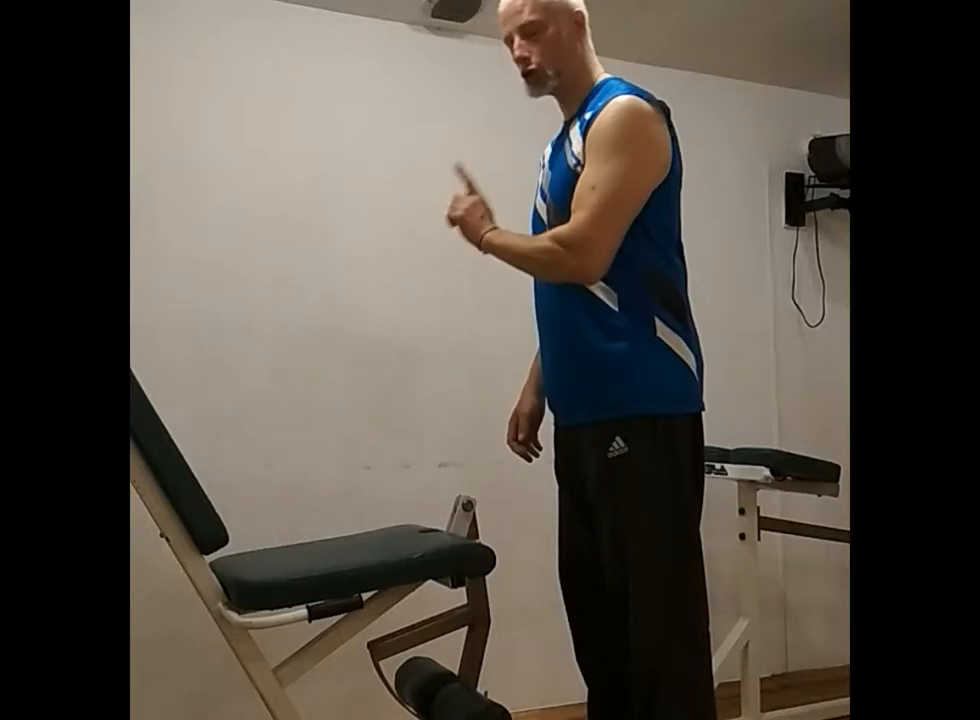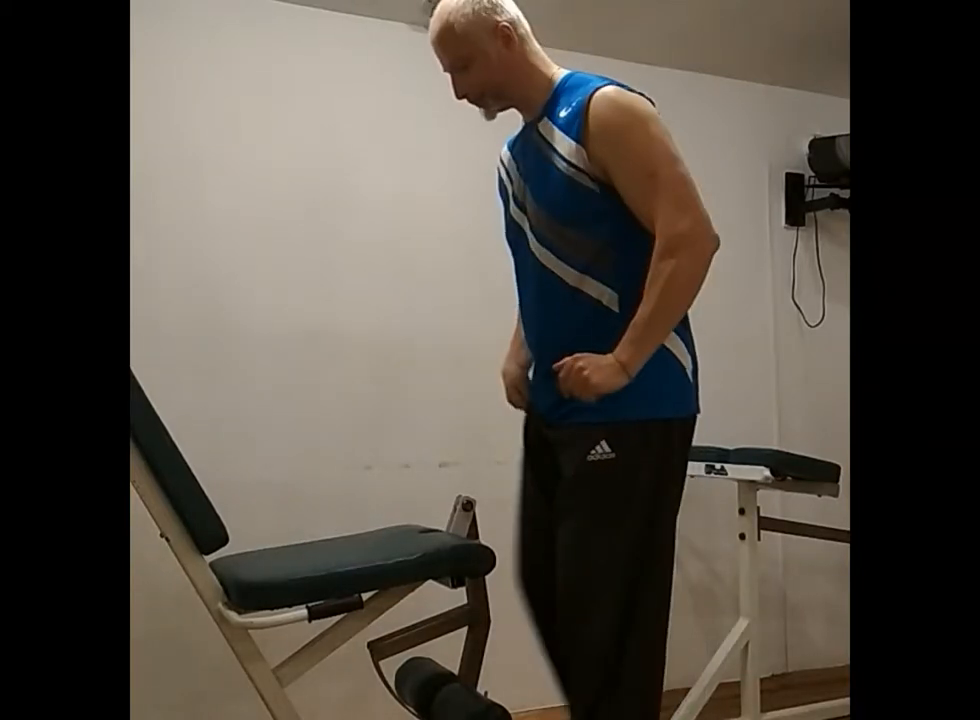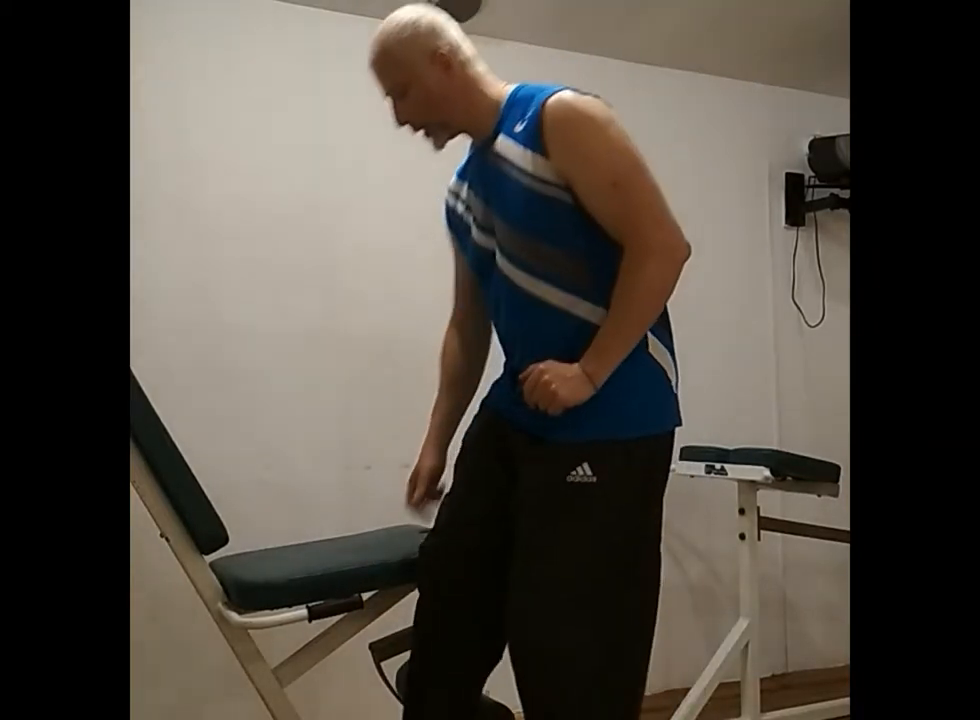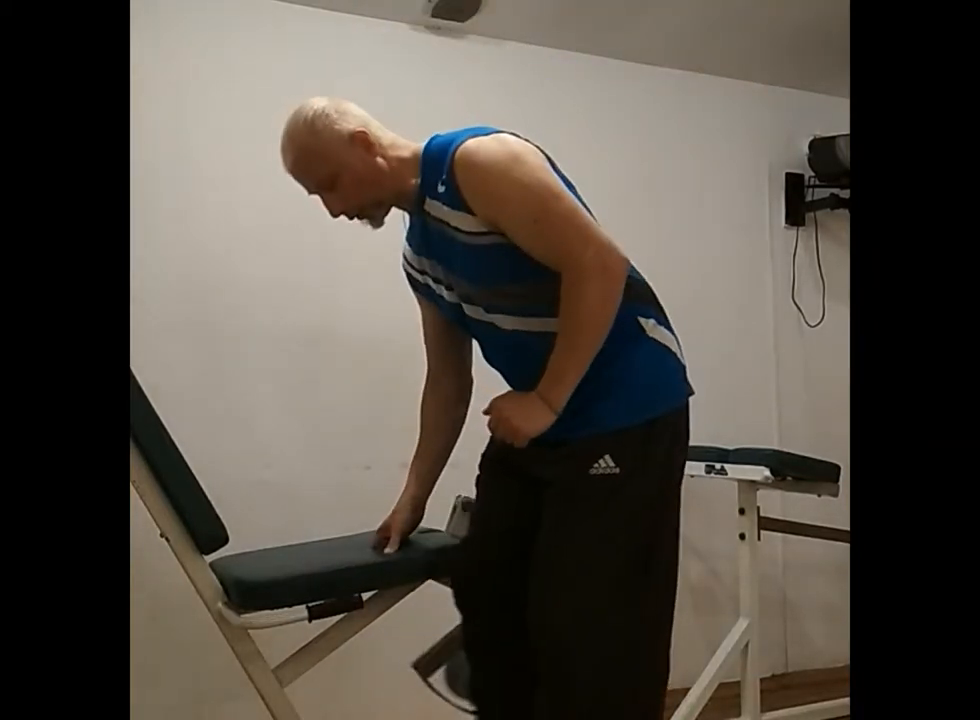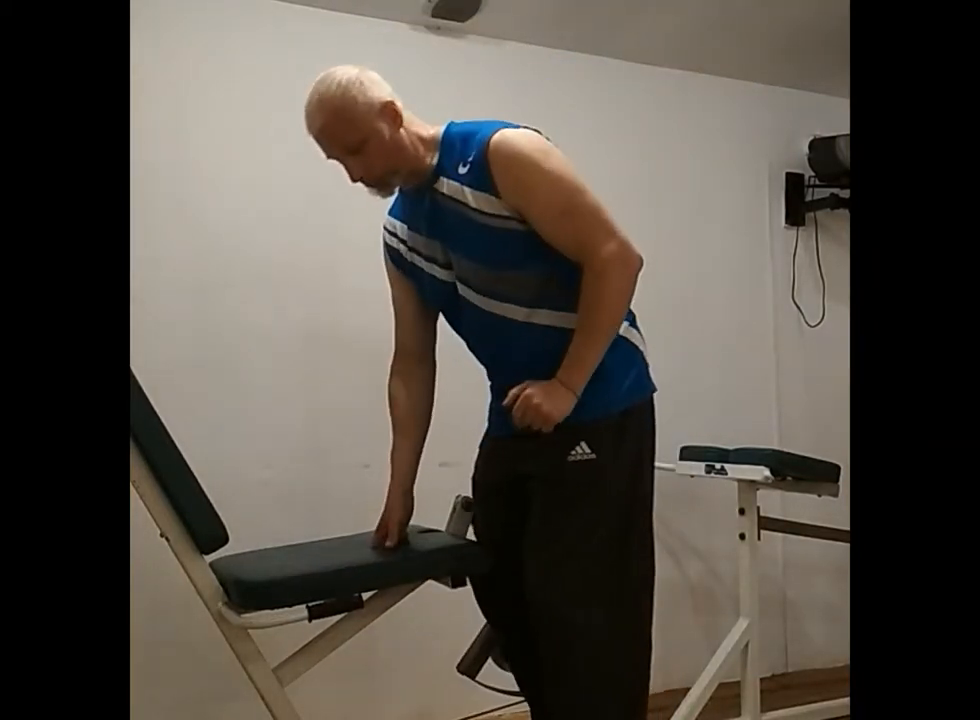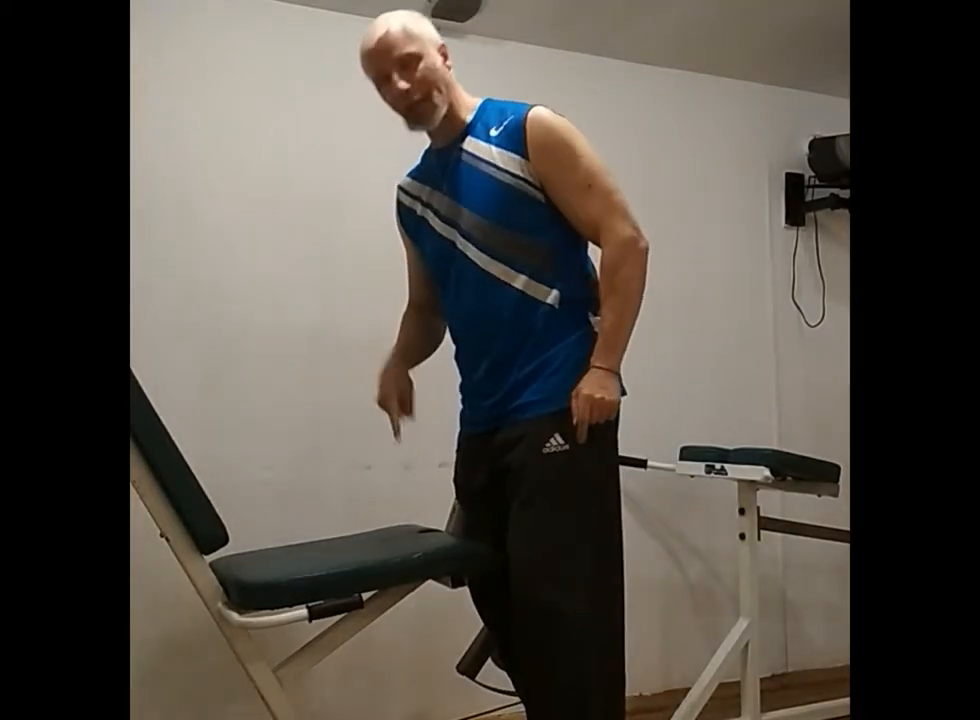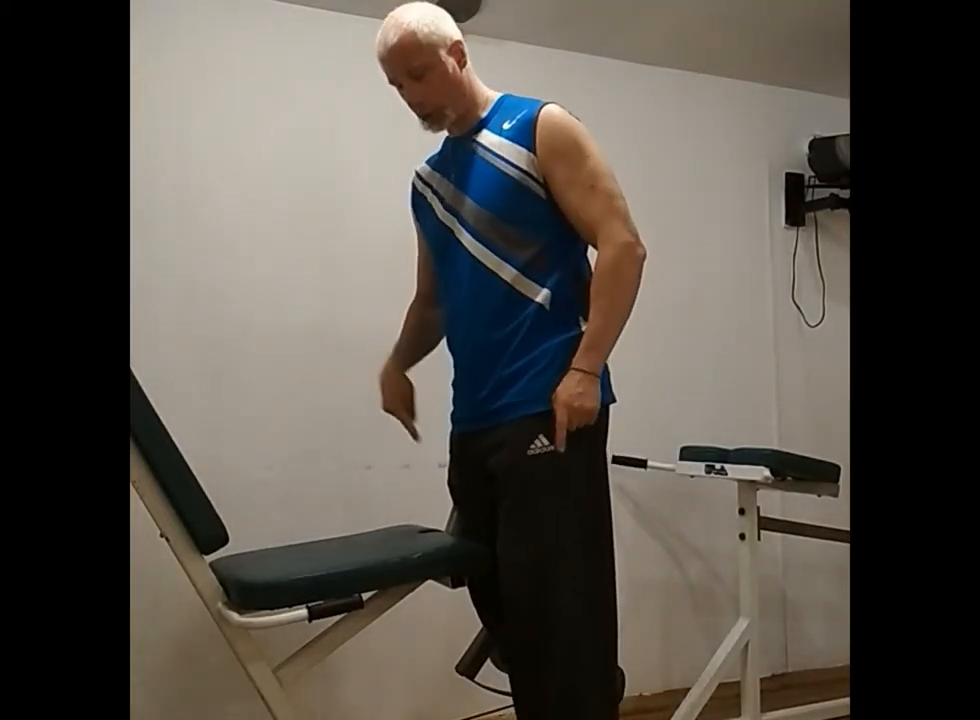
dt=0.7s
person 1, frame 1
left shoulder: (626, 116)
right shoulder: (563, 142)
left elbow: (582, 256)
left wrist: (486, 234)
right wrist: (534, 390)
left hip: (642, 405)
right hip: (584, 408)
left knee: (655, 606)
right knee: (592, 599)
person 1, frame 2
left shoulder: (608, 112)
right shoulder: (515, 154)
left elbow: (690, 238)
left wrist: (624, 362)
right wrist: (519, 352)
left hip: (632, 407)
right hip: (558, 404)
left knee: (608, 607)
right knee: (549, 585)
person 1, frame 3
left shoulder: (563, 120)
right shoulder: (463, 195)
left elbow: (662, 245)
right elbow: (468, 327)
left wrist: (588, 373)
right wrist: (437, 444)
left hip: (612, 422)
right hip: (516, 413)
left knee: (568, 625)
right knee: (452, 586)
person 1, frame 4
left shoulder: (479, 162)
right shoulder: (418, 253)
left elbow: (600, 265)
right elbow: (448, 379)
left wrist: (546, 400)
right wrist: (413, 496)
left hip: (626, 410)
right hip: (533, 422)
left knee: (589, 622)
right knee: (485, 587)
person 1, frame 5
left shoulder: (503, 154)
right shoulder: (398, 233)
left elbow: (615, 256)
right elbow: (412, 361)
left wrist: (566, 386)
right wrist: (400, 486)
left hip: (597, 410)
right hip: (513, 422)
left knee: (577, 605)
right knee: (503, 594)
person 1, frame 6
left shoulder: (531, 131)
right shoulder: (413, 194)
left elbow: (625, 240)
left wrist: (604, 366)
right wrist: (397, 365)
left hip: (561, 409)
right hip: (481, 421)
left knee: (559, 601)
right knee: (498, 596)
person 1, frame 7
left shoulder: (541, 129)
right shoulder: (428, 180)
left elbow: (622, 244)
left wrist: (584, 369)
right wrist: (398, 364)
left hip: (549, 412)
right hip: (473, 422)
left knee: (555, 604)
right knee: (499, 601)
